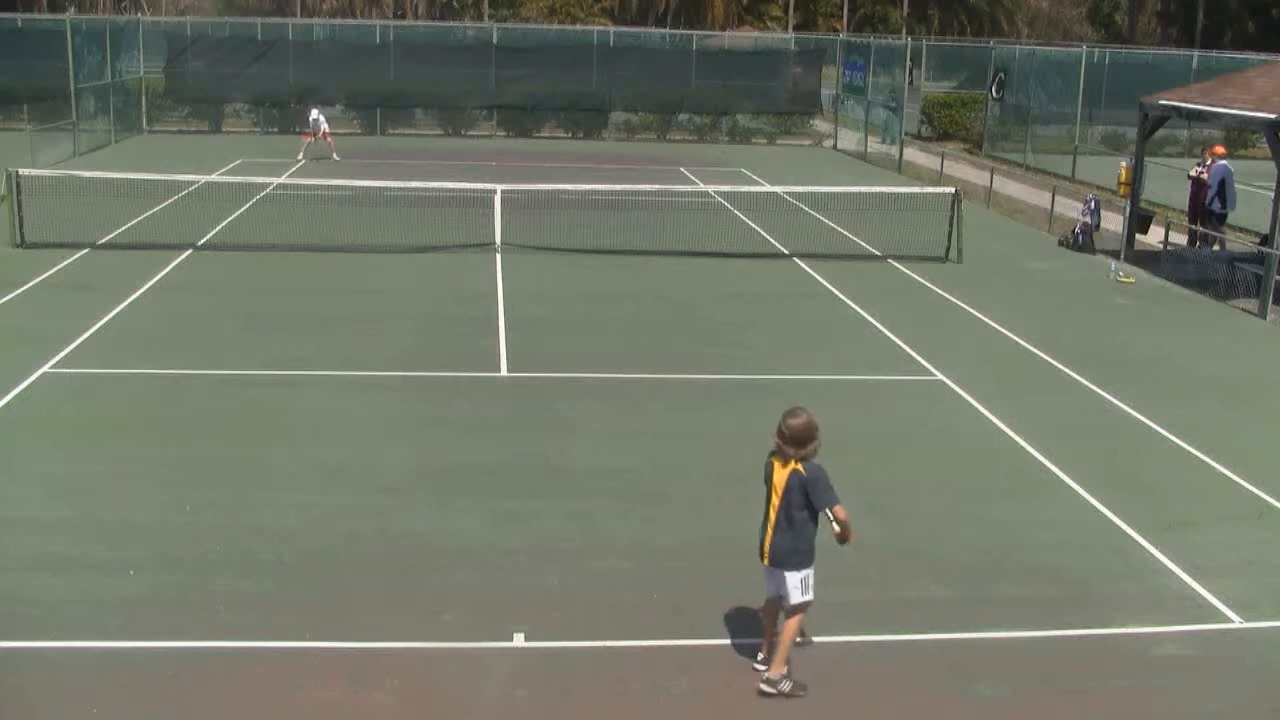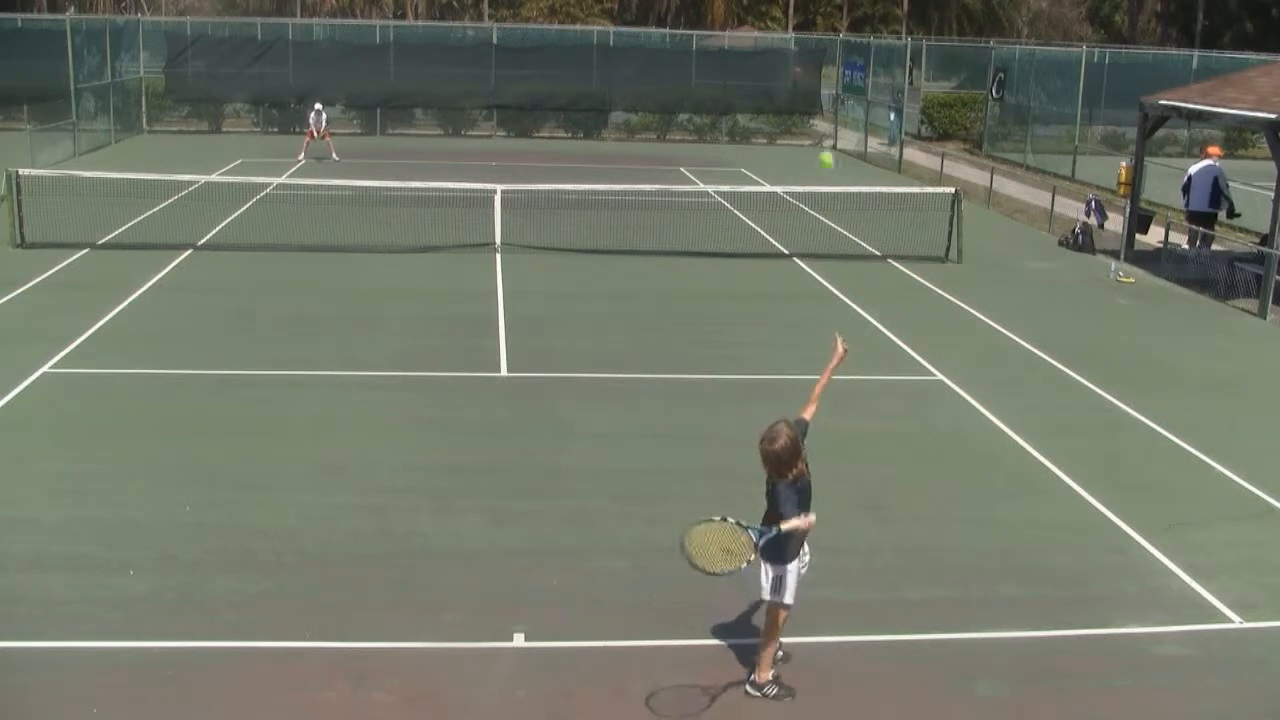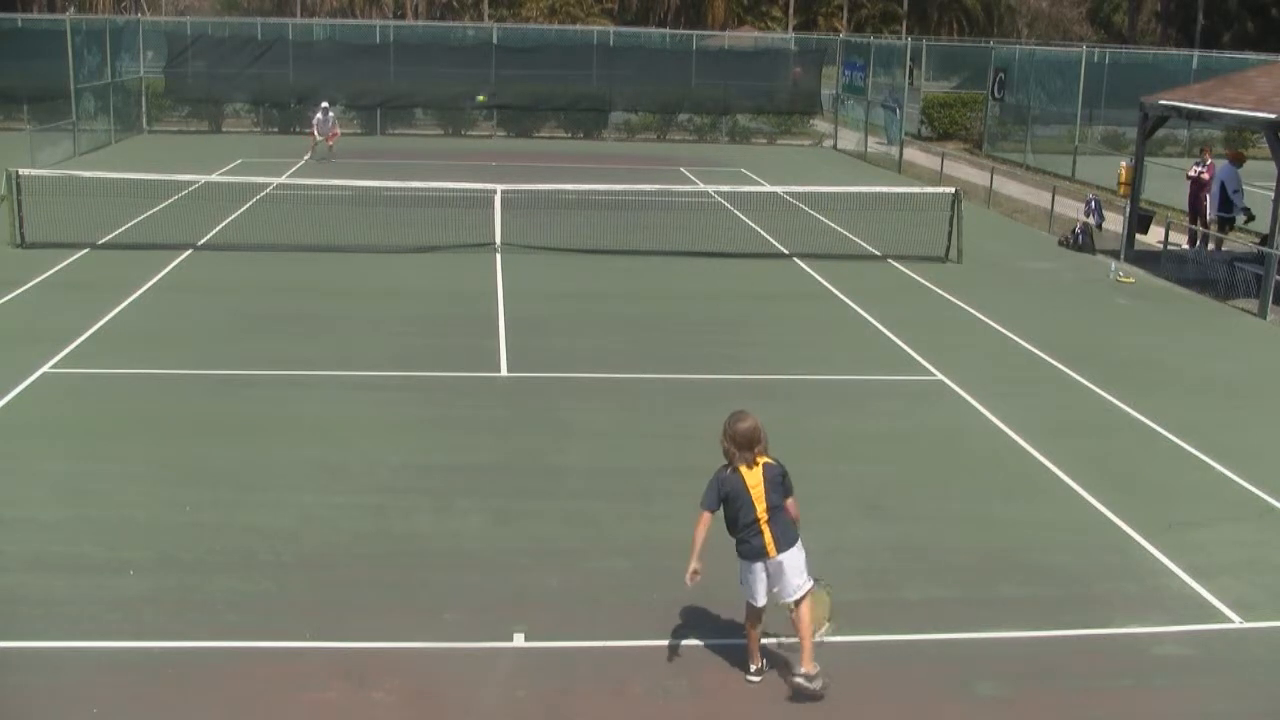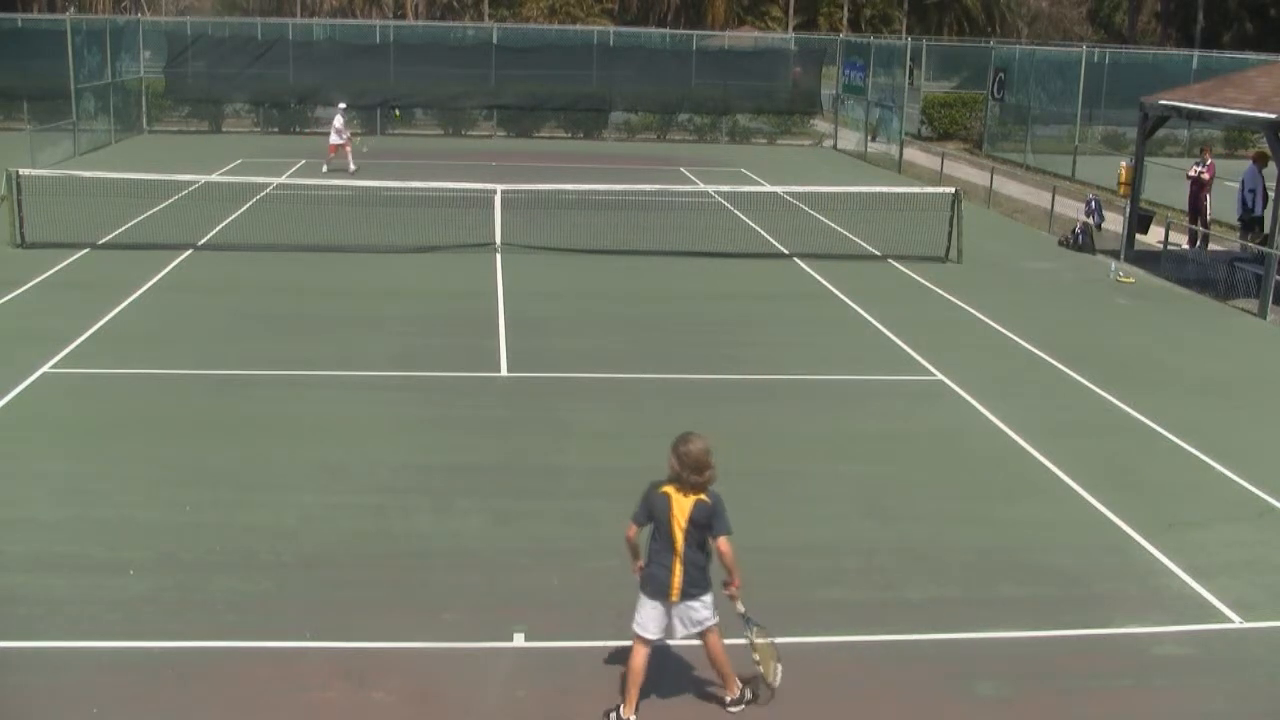
dt=1s
person 1, frame 1
left shoulder: (773, 461)
right shoulder: (812, 473)
right elbow: (838, 513)
right wrist: (846, 532)
left hip: (770, 547)
right hip: (796, 553)
left knee: (774, 598)
right knee: (797, 611)
left ankle: (765, 653)
right ankle: (774, 674)
person 1, frame 2
left shoulder: (792, 440)
right shoulder: (785, 486)
left elbow: (812, 401)
right elbow: (787, 523)
left wrist: (835, 362)
right wrist: (801, 523)
left hip: (791, 546)
right hip: (780, 550)
left knee: (779, 605)
right knee: (779, 609)
left ankle: (769, 649)
right ankle: (760, 677)
person 1, frame 3
left shoulder: (722, 478)
right shoulder: (775, 468)
left elbow: (704, 520)
right elbow: (791, 508)
left wrist: (695, 559)
right wrist: (794, 533)
left hip: (749, 552)
right hip: (785, 546)
left knee: (755, 607)
right knee: (802, 599)
left ankle: (755, 664)
right ankle: (807, 668)
person 1, frame 4
left shoulder: (656, 493)
right shoulder: (711, 503)
left elbow: (631, 534)
right elbow: (724, 548)
left wrist: (637, 560)
right wrist: (733, 578)
left hip: (655, 584)
right hip: (694, 586)
left knee: (642, 643)
right knee: (710, 634)
right ankle: (734, 692)
